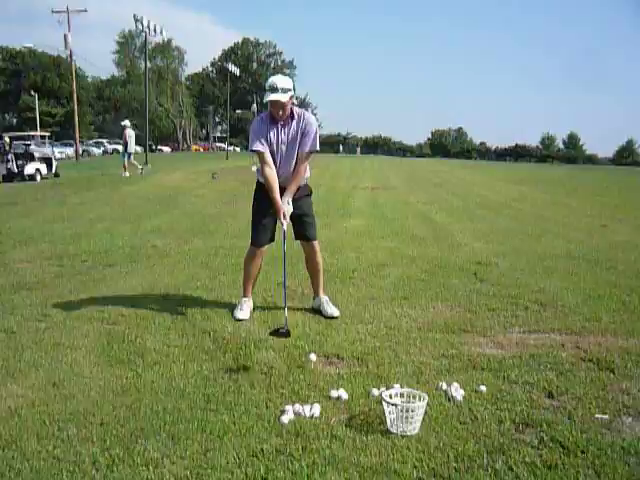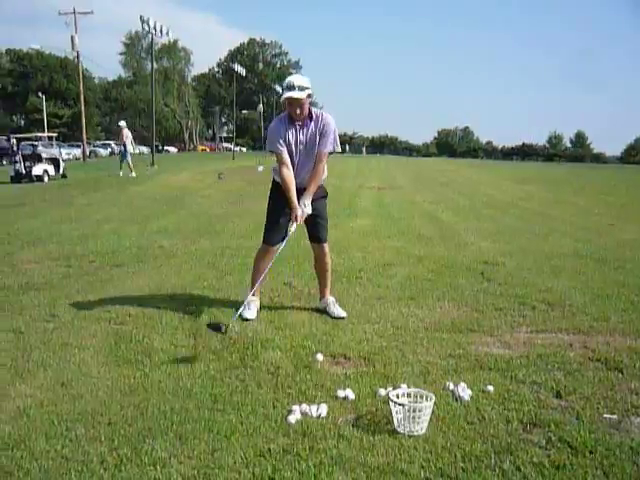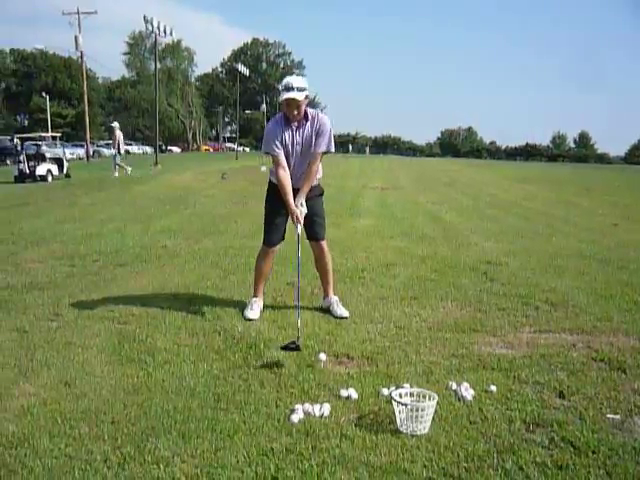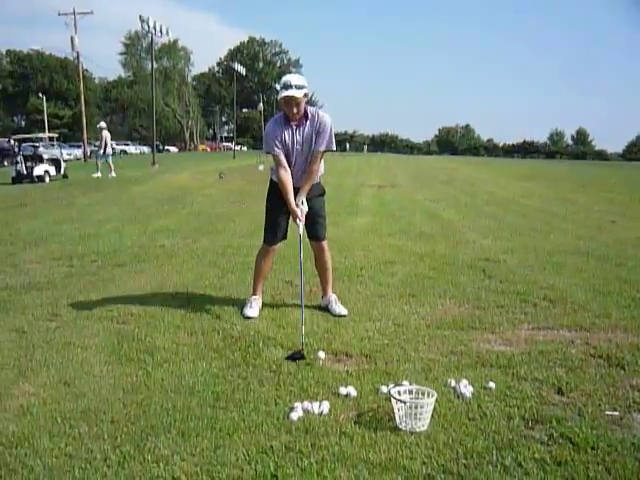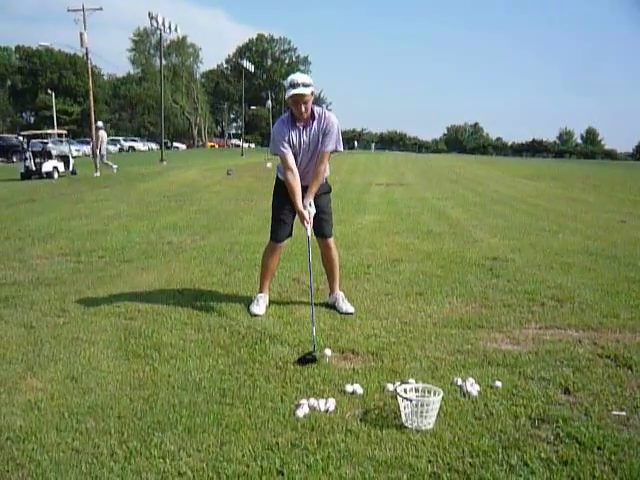
dt=0.3s
person 1, frame 1
left shoulder: (307, 121)
right shoulder: (259, 125)
left elbow: (302, 163)
right elbow: (267, 165)
left wrist: (288, 197)
right wrist: (277, 203)
left hip: (298, 188)
right hip: (267, 189)
left knee: (311, 244)
right knee: (257, 245)
left ankle: (320, 298)
right ankle: (246, 299)
person 1, frame 2
left shoulder: (325, 122)
right shoulder: (277, 126)
left elbow: (320, 164)
right elbow: (285, 167)
left wrist: (306, 199)
right wrist: (293, 205)
left hip: (314, 190)
right hip: (283, 189)
left knee: (321, 246)
right knee: (269, 244)
left ankle: (326, 299)
right ankle: (254, 298)
person 1, frame 3
left shoulder: (321, 122)
right shoulder: (274, 127)
left elbow: (314, 164)
right elbow: (280, 168)
left wrist: (301, 198)
right wrist: (290, 206)
left hip: (310, 189)
right hip: (279, 190)
left knee: (320, 244)
right knee: (269, 245)
left ankle: (329, 298)
right ankle: (256, 298)
person 1, frame 4
left shoulder: (321, 121)
right shoulder: (274, 127)
left elbow: (315, 163)
right elbow: (282, 168)
left wrist: (302, 197)
right wrist: (291, 205)
left hip: (311, 188)
right hip: (280, 188)
left knee: (320, 243)
right knee: (270, 243)
left ankle: (328, 296)
right ankle: (255, 297)
person 1, frame 5
left shoulder: (328, 121)
right shoulder: (281, 127)
left elbow: (322, 163)
right elbow: (290, 170)
left wrist: (309, 199)
right wrist: (299, 207)
left hip: (318, 187)
right hip: (286, 187)
left knee: (327, 240)
right knee: (276, 241)
left ankle: (335, 294)
right ankle: (262, 294)
